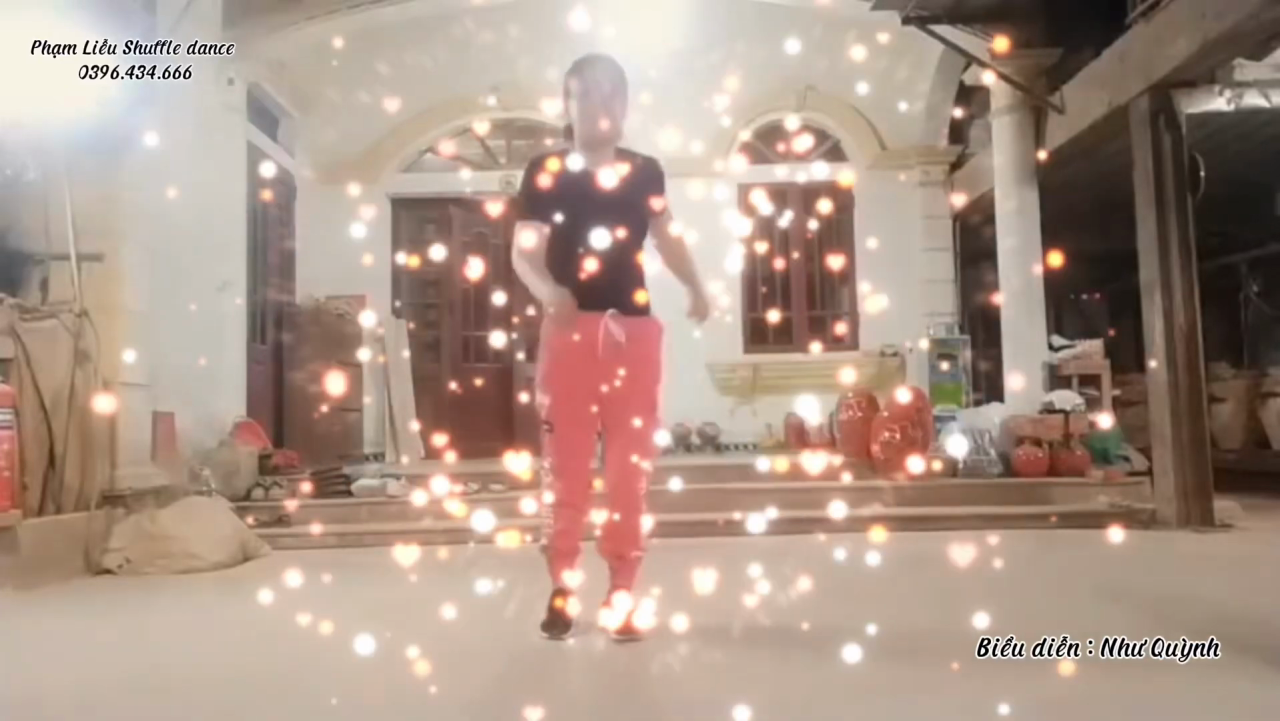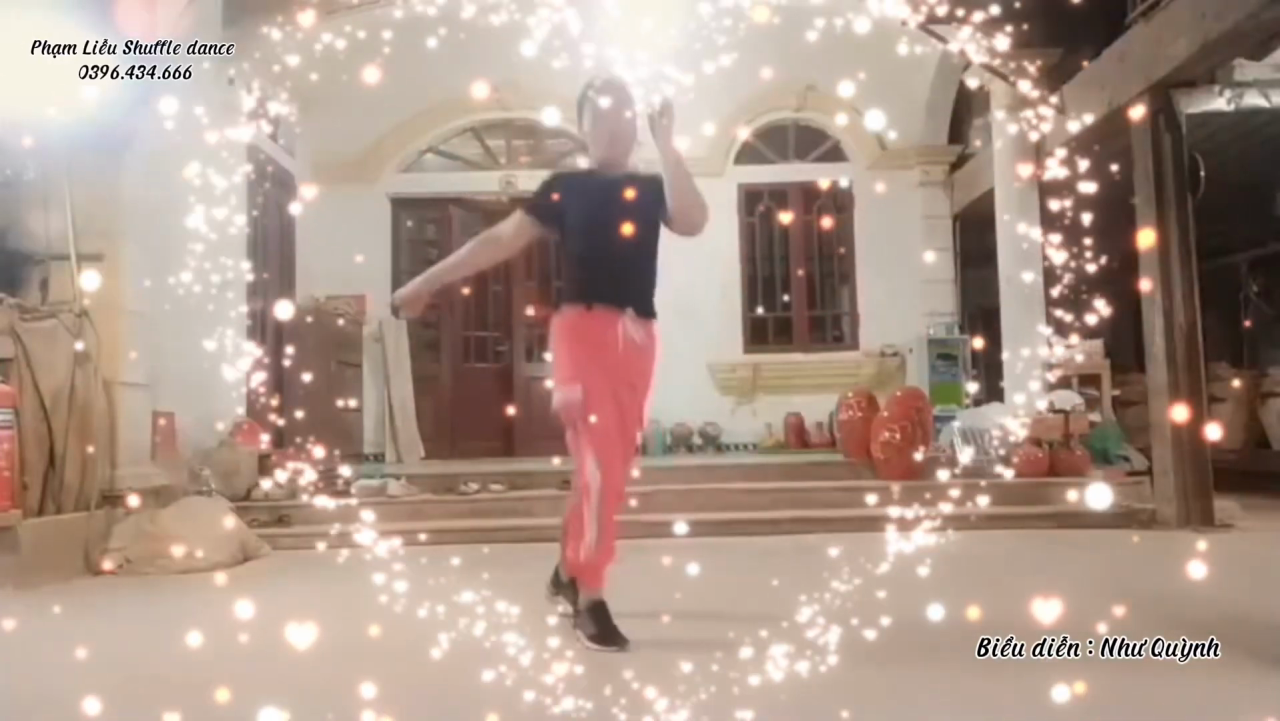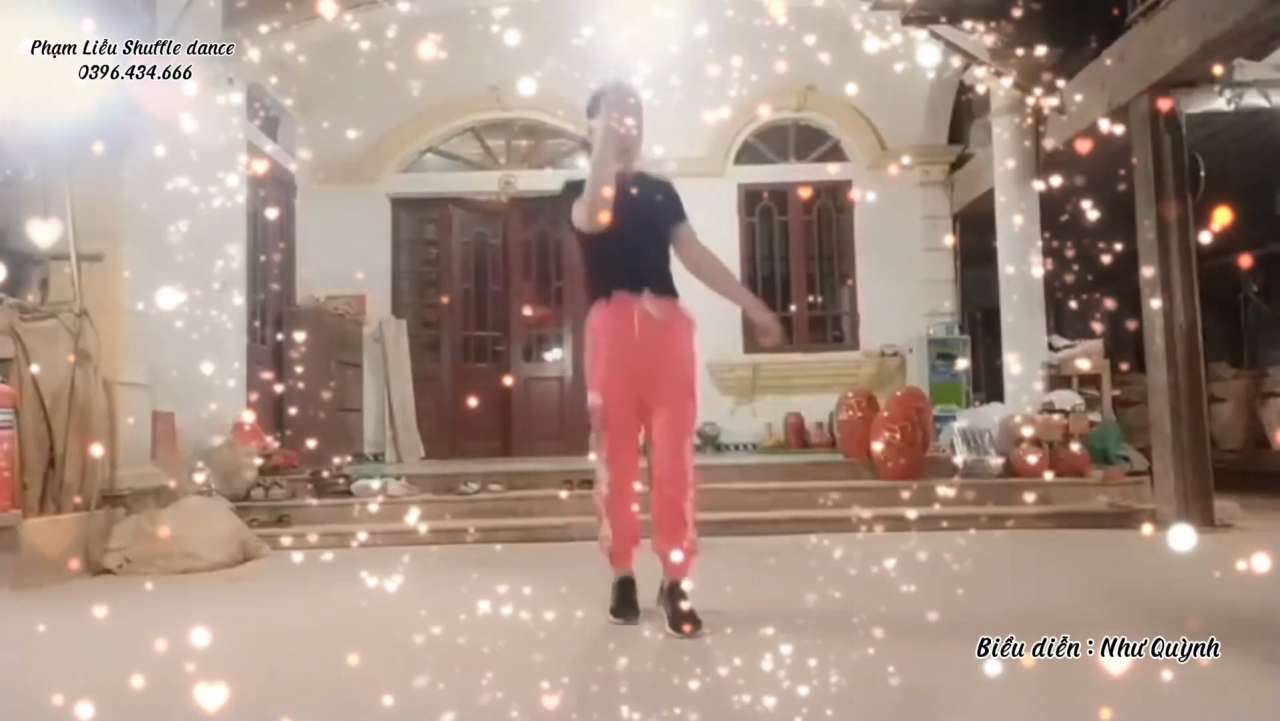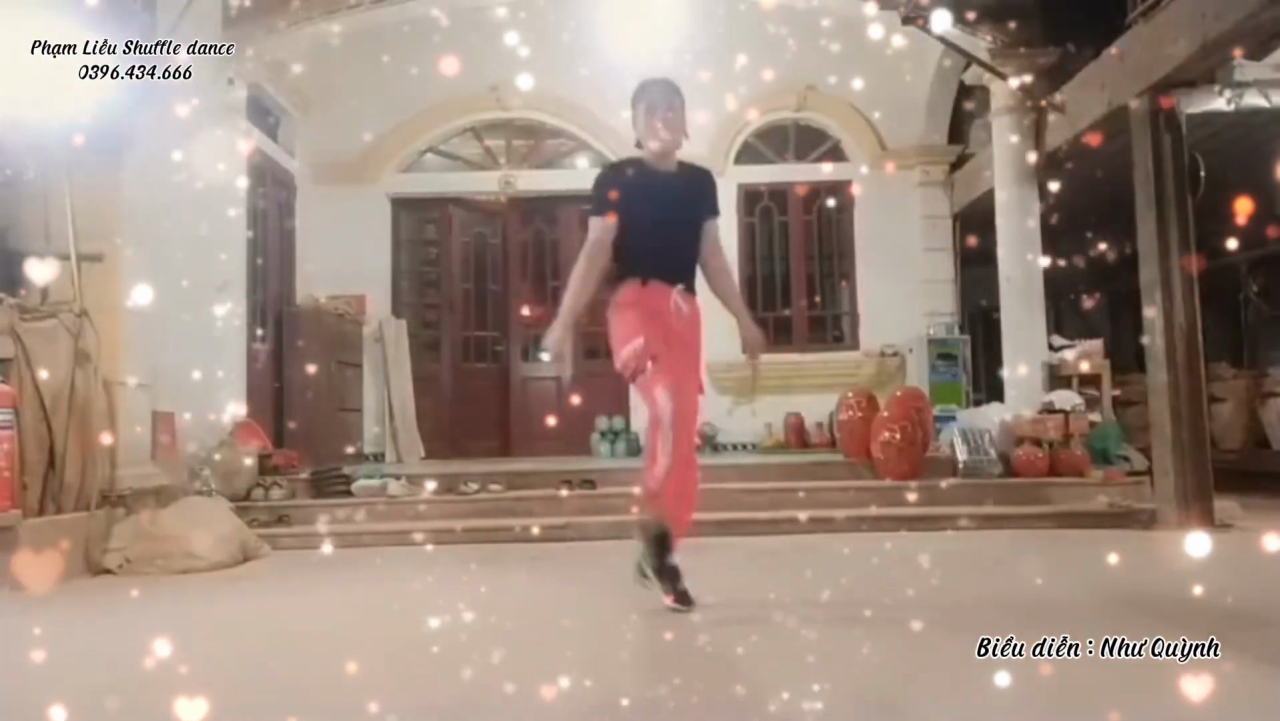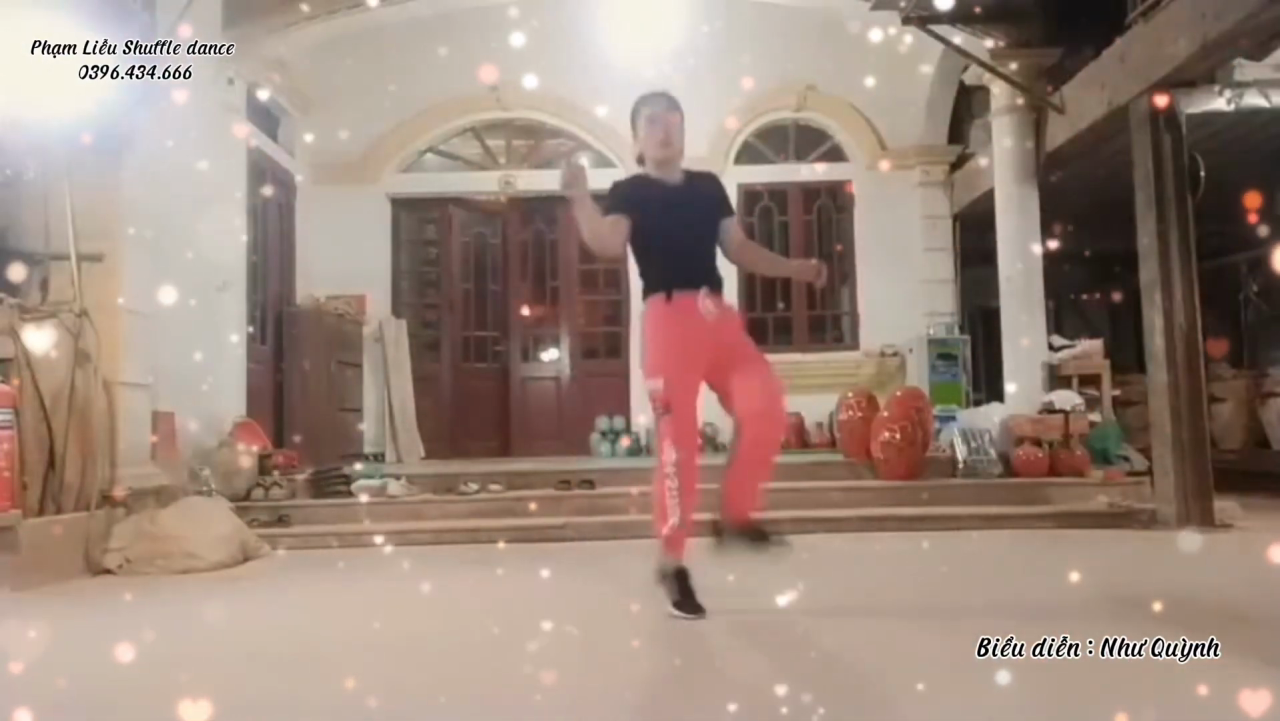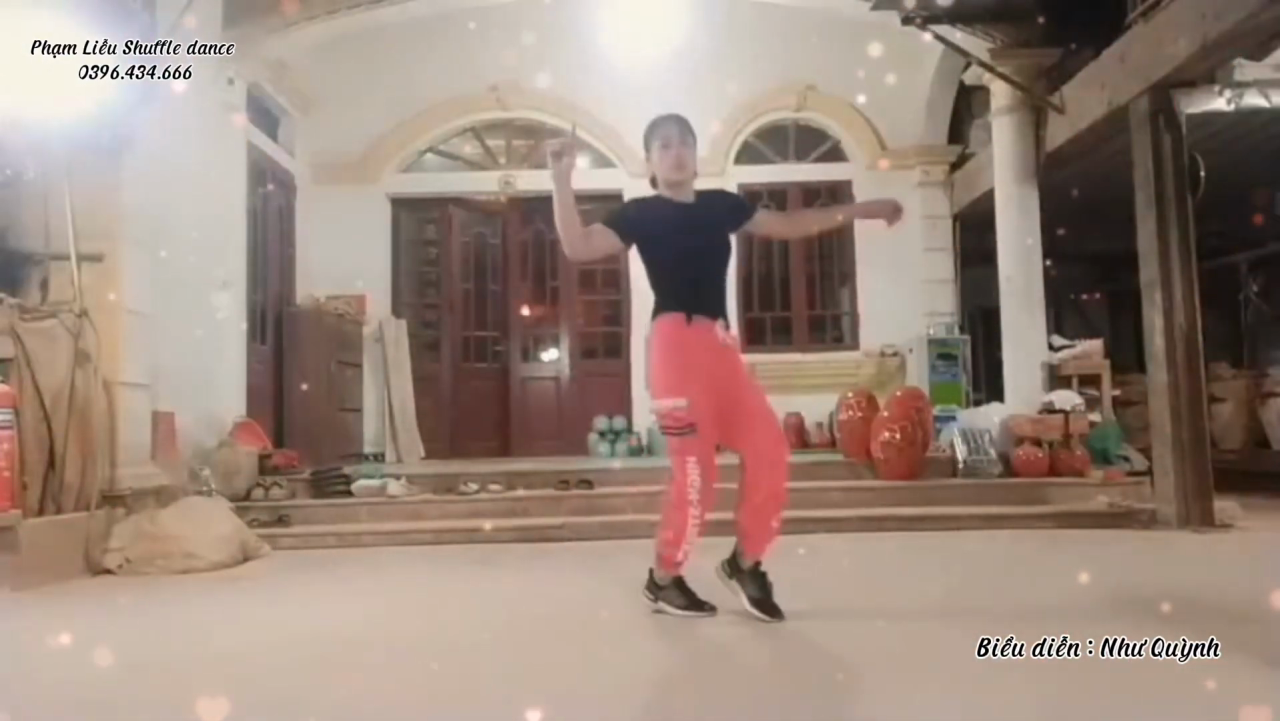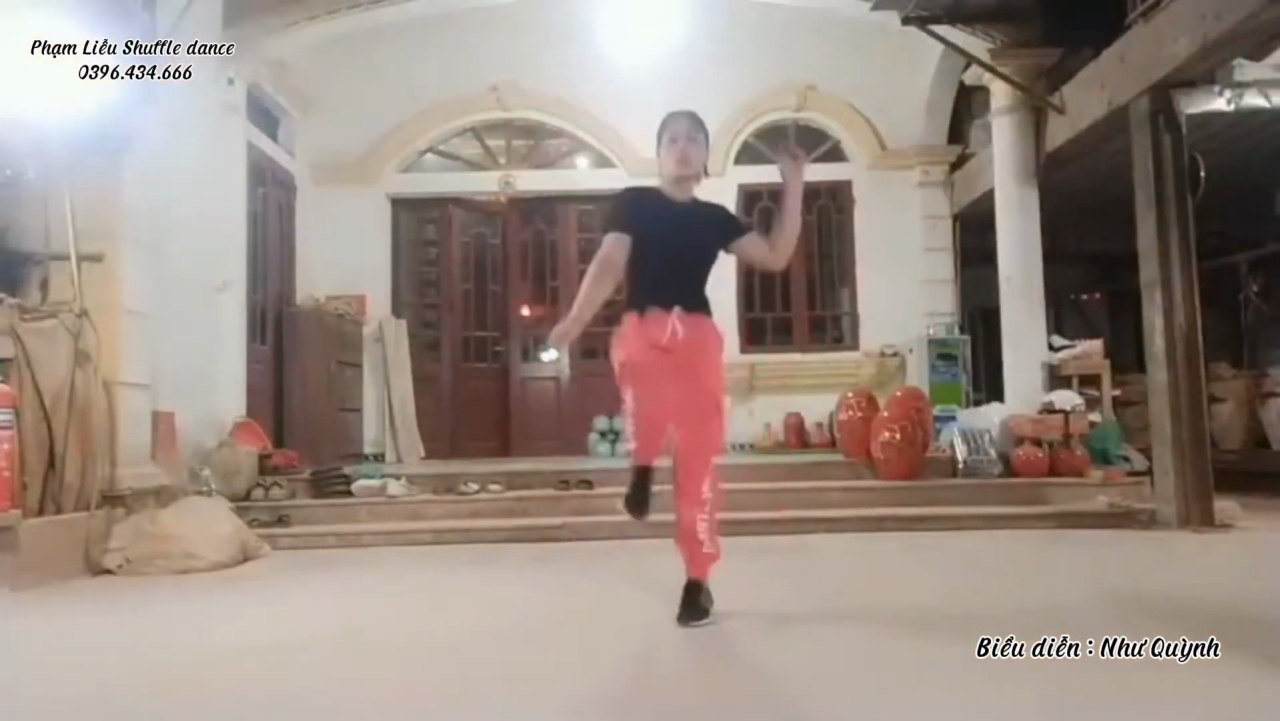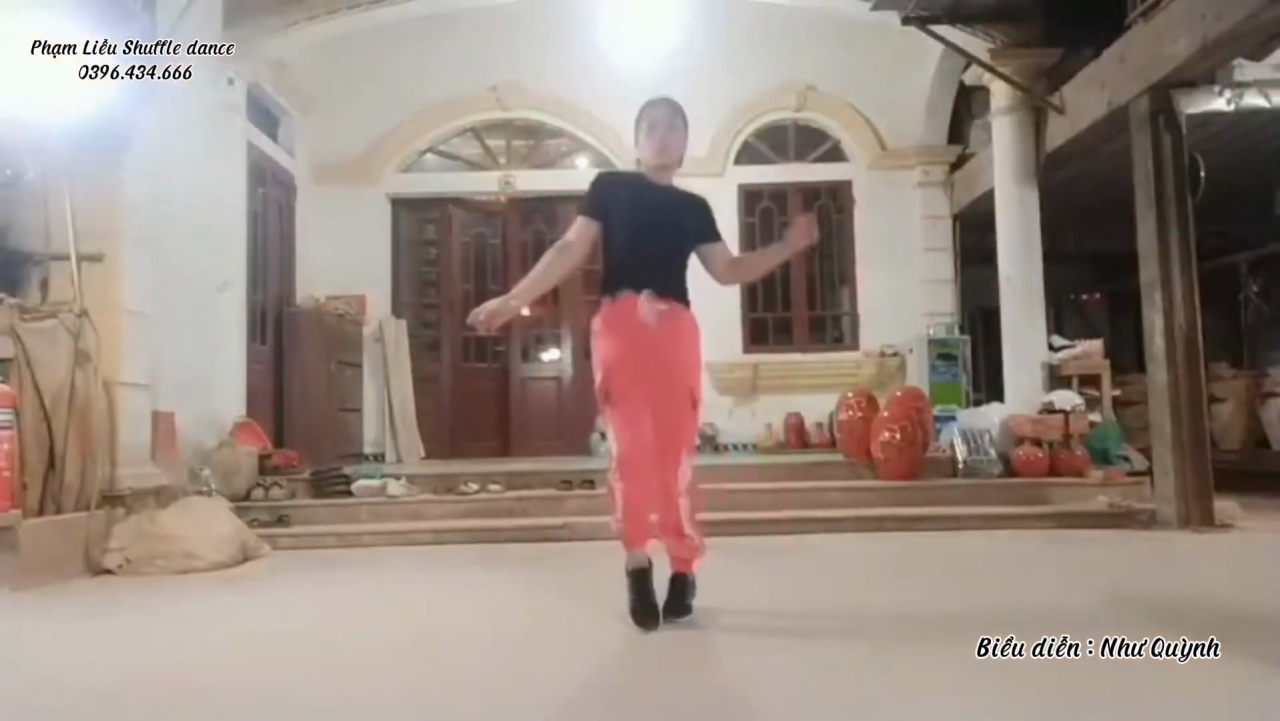
dt=0.5s
person 1, frame 1
left shoulder: (646, 174)
right shoulder: (546, 173)
left elbow: (666, 235)
right elbow: (526, 253)
left wrist: (695, 283)
right wrist: (546, 291)
left hip: (635, 333)
right hip: (573, 334)
left knee: (631, 469)
right knee: (565, 472)
left ankle: (621, 592)
right ankle: (561, 589)
person 1, frame 2
left shoulder: (655, 189)
right shoulder: (564, 188)
left elbow: (693, 222)
right elbow: (501, 241)
left wrist: (667, 146)
right wrist: (427, 283)
left hip: (637, 339)
right hip: (582, 331)
left knee: (611, 470)
right knee: (597, 466)
left ankle: (568, 573)
right ankle: (590, 600)
person 1, frame 3
left shoulder: (661, 190)
right shoulder: (579, 189)
left elbow: (694, 253)
right elbow: (590, 222)
left wrist: (754, 307)
right wrist: (606, 158)
left hip: (667, 322)
right hip: (611, 324)
left knee: (673, 456)
right knee: (616, 456)
left ankle: (676, 584)
right ankle: (622, 576)
person 1, frame 4
left shoulder: (700, 182)
right shoulder: (617, 178)
left elbow: (712, 257)
right elbow: (595, 252)
left wrist: (744, 320)
right wrist: (564, 321)
left hip: (685, 312)
right hip: (635, 305)
left knee: (682, 439)
right knee: (671, 407)
left ankle: (662, 557)
right ankle: (658, 523)
person 1, frame 5
left shoulder: (709, 187)
right shoulder: (627, 191)
left elbow: (741, 249)
right elbow: (605, 245)
left wrist: (794, 268)
right wrist: (578, 194)
left hip: (721, 318)
right hip: (669, 319)
left knee: (766, 414)
right knee: (679, 443)
left ankle: (737, 515)
right ankle: (671, 565)
person 1, frame 6
left shoulder: (721, 204)
right shoulder: (639, 214)
left elbow: (784, 226)
right elbow: (578, 247)
left wrist: (857, 210)
right wrist: (562, 180)
left hip: (721, 345)
right hip: (677, 343)
left knee: (769, 450)
right knee: (694, 467)
left ankle: (746, 562)
right ankle: (664, 579)
person 1, frame 7
left shoulder: (717, 217)
right shoulder: (633, 203)
left elbow: (773, 257)
right elbow: (609, 266)
left wrist: (794, 190)
right wrist: (572, 324)
left hip: (697, 339)
right hip: (643, 332)
left knee: (701, 464)
right knee: (650, 413)
left ankle: (698, 581)
right ankle: (643, 465)
person 1, frame 8
left shoulder: (693, 207)
right shoulder: (611, 186)
left elbow: (728, 271)
right elbow: (571, 248)
left wrist: (789, 245)
right wrist: (513, 299)
left hip: (675, 330)
right hip: (618, 325)
left knee: (676, 453)
right knee: (631, 444)
left ankle: (683, 571)
right ankle: (637, 561)
